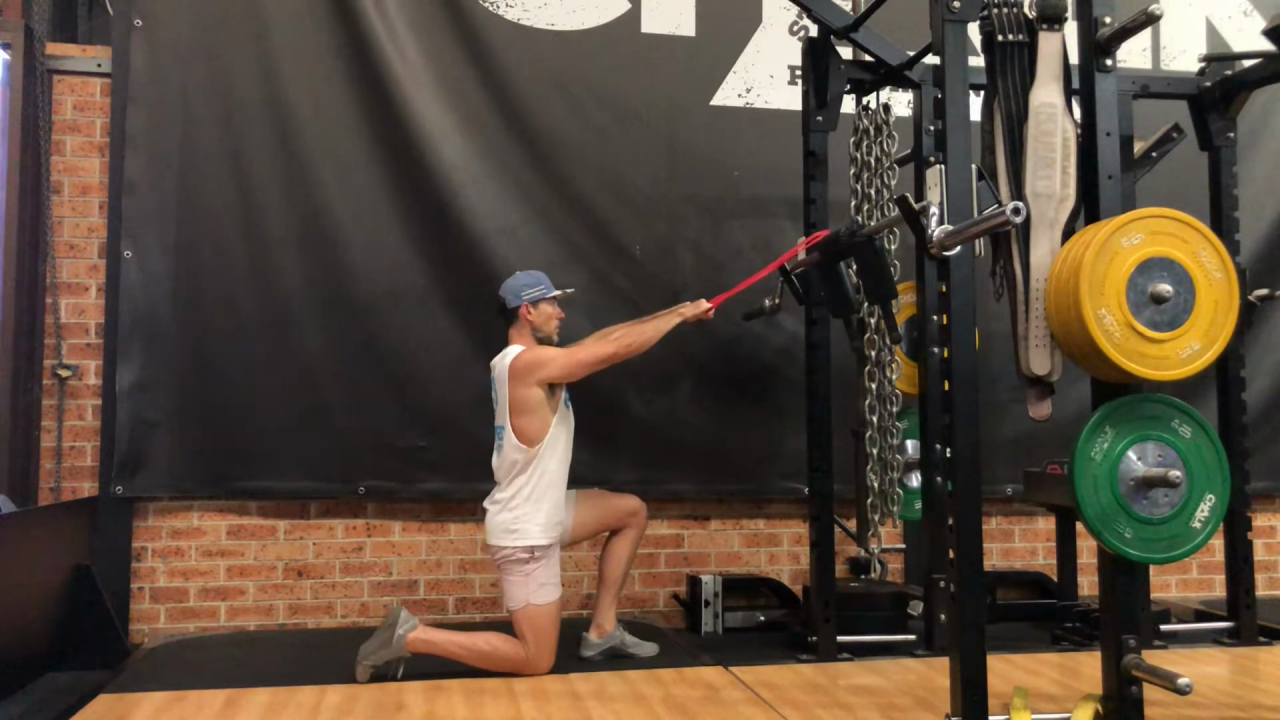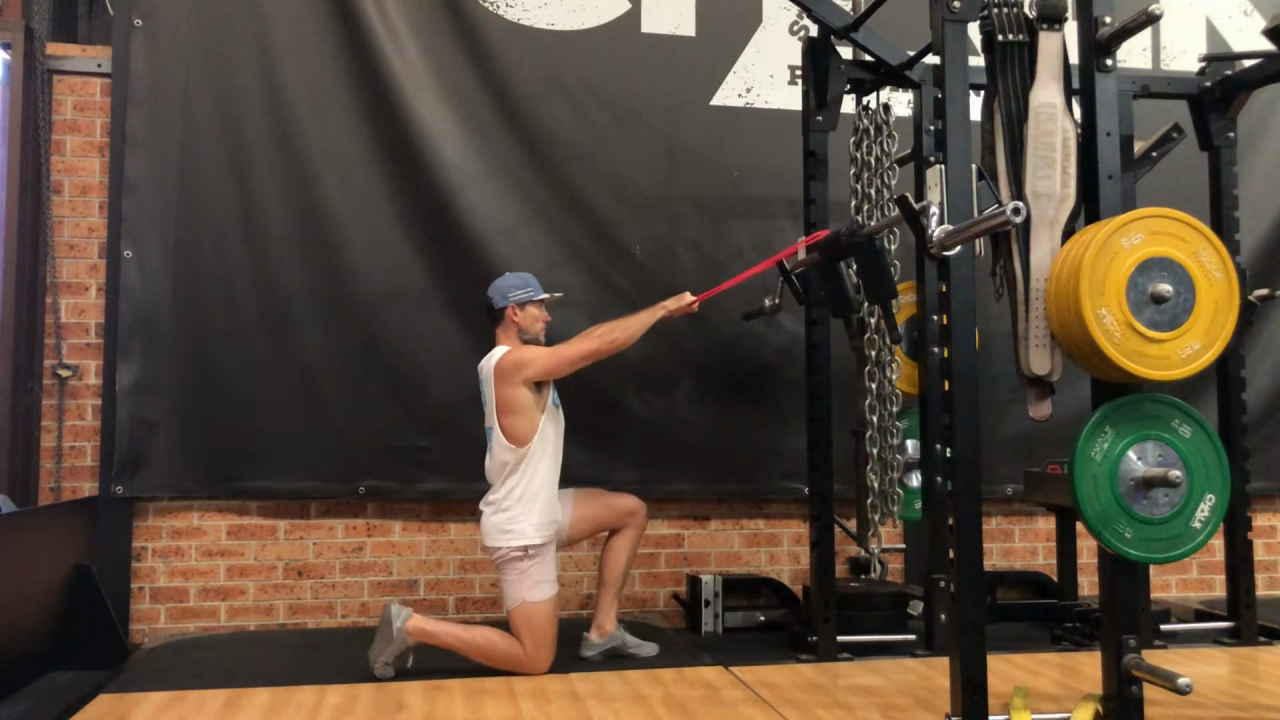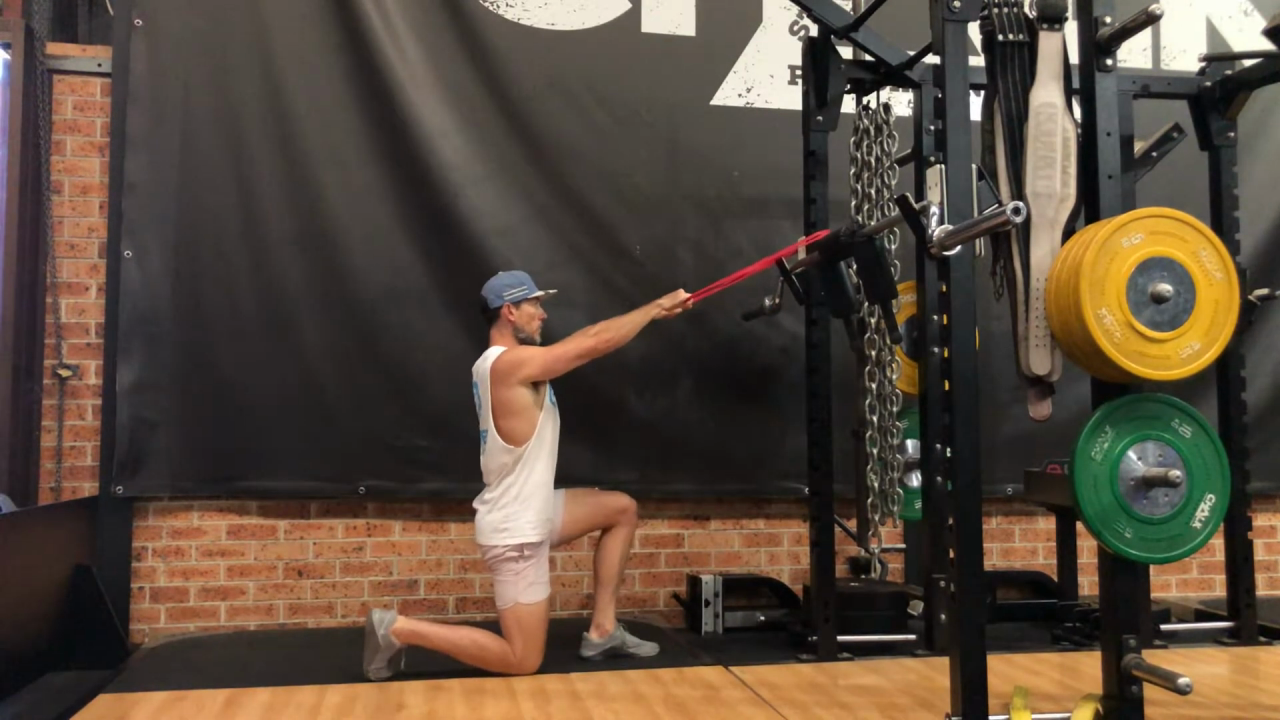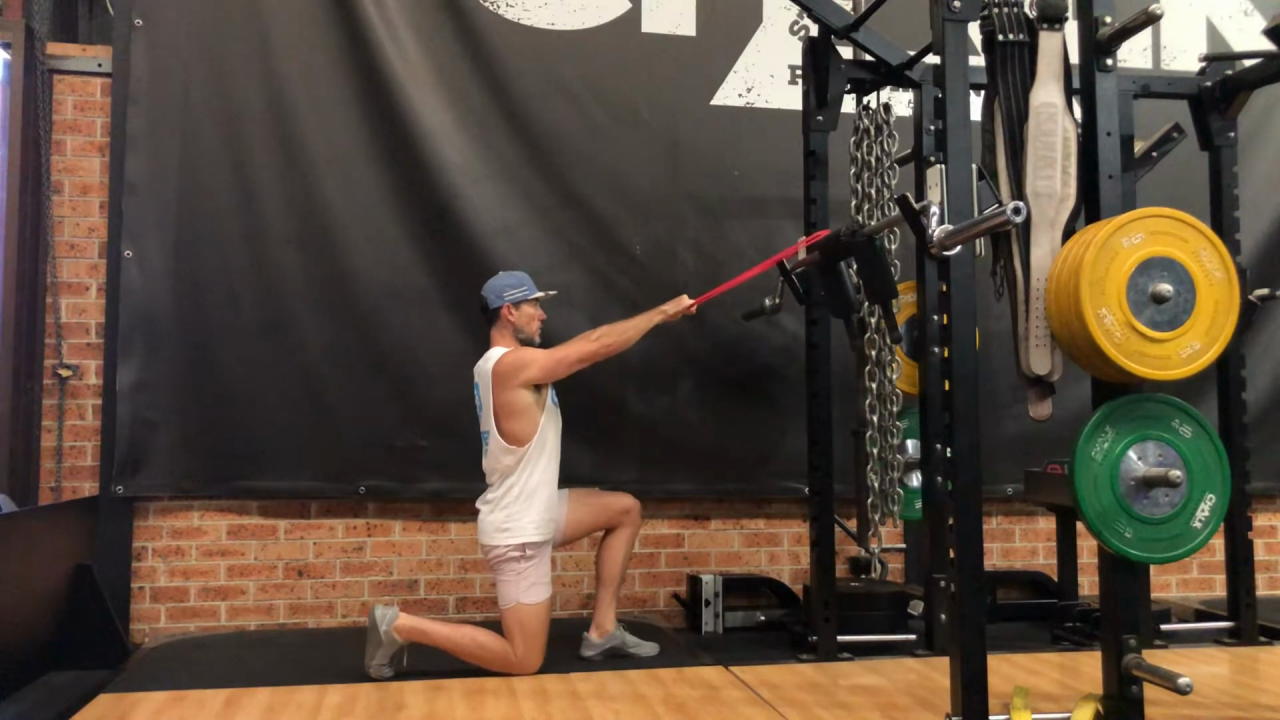
dt=0.5s
person 1, frame 1
left shoulder: (520, 360)
right shoulder: (530, 363)
left elbow: (603, 337)
right elbow: (619, 347)
left wrist: (673, 312)
right wrist: (681, 314)
left hip: (537, 514)
right hip: (524, 532)
left knee: (632, 512)
right knee: (536, 661)
left ankle: (601, 631)
right ankle: (411, 636)
person 1, frame 2
left shoulder: (512, 362)
right shoulder: (515, 363)
left elbow: (588, 338)
right elbow: (601, 344)
left wrist: (659, 312)
right wrist: (664, 308)
left hip: (537, 513)
right hip: (520, 532)
left knee: (631, 511)
right knee: (534, 661)
left ankle: (603, 632)
right ankle: (411, 626)
person 1, frame 3
left shoulder: (503, 362)
right shoulder: (512, 363)
left elbow: (580, 338)
right elbow: (597, 342)
left wrist: (654, 311)
right wrist: (659, 306)
left hip: (529, 514)
right hip: (514, 531)
left knee: (622, 509)
right knee: (523, 661)
left ankle: (602, 631)
right ankle: (397, 630)
person 1, frame 4
left shoulder: (500, 363)
right shoulder: (513, 365)
left elbow: (582, 341)
right elbow: (599, 346)
left wrist: (654, 316)
right wrist: (664, 311)
left hip: (532, 514)
right hip: (517, 532)
left knee: (626, 510)
right knee: (524, 662)
left ankle: (603, 631)
right ankle: (400, 625)
